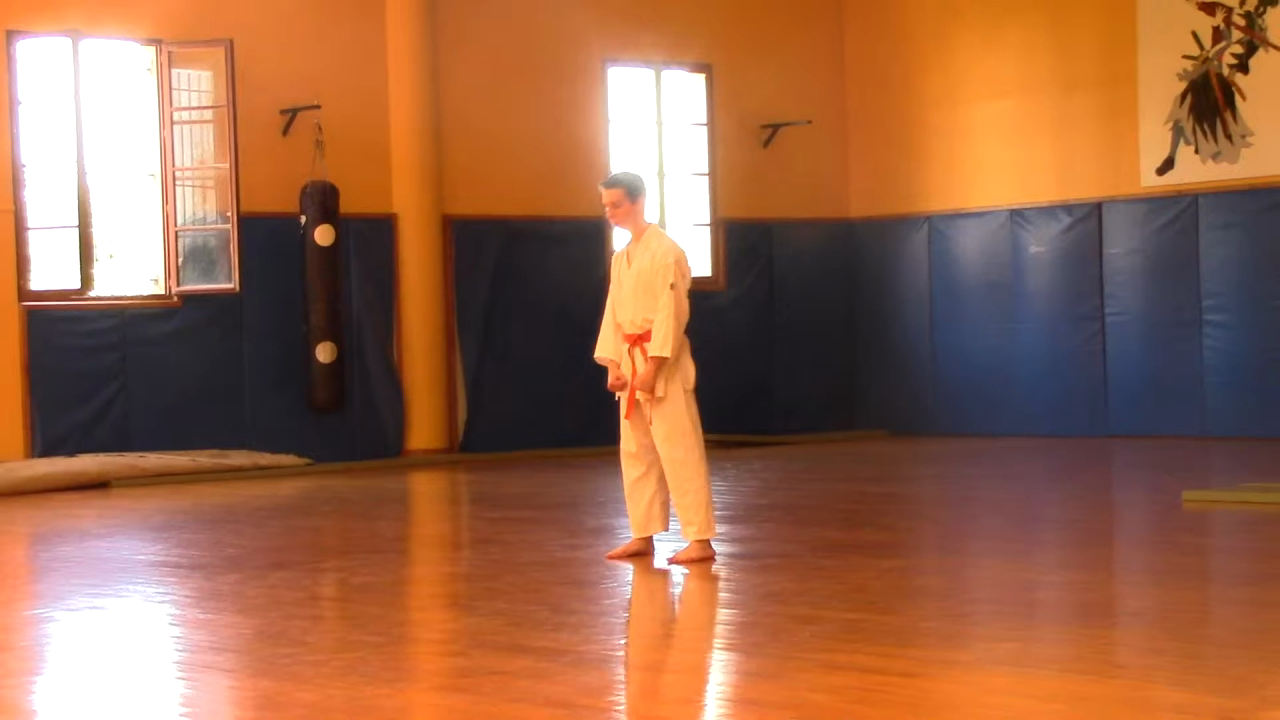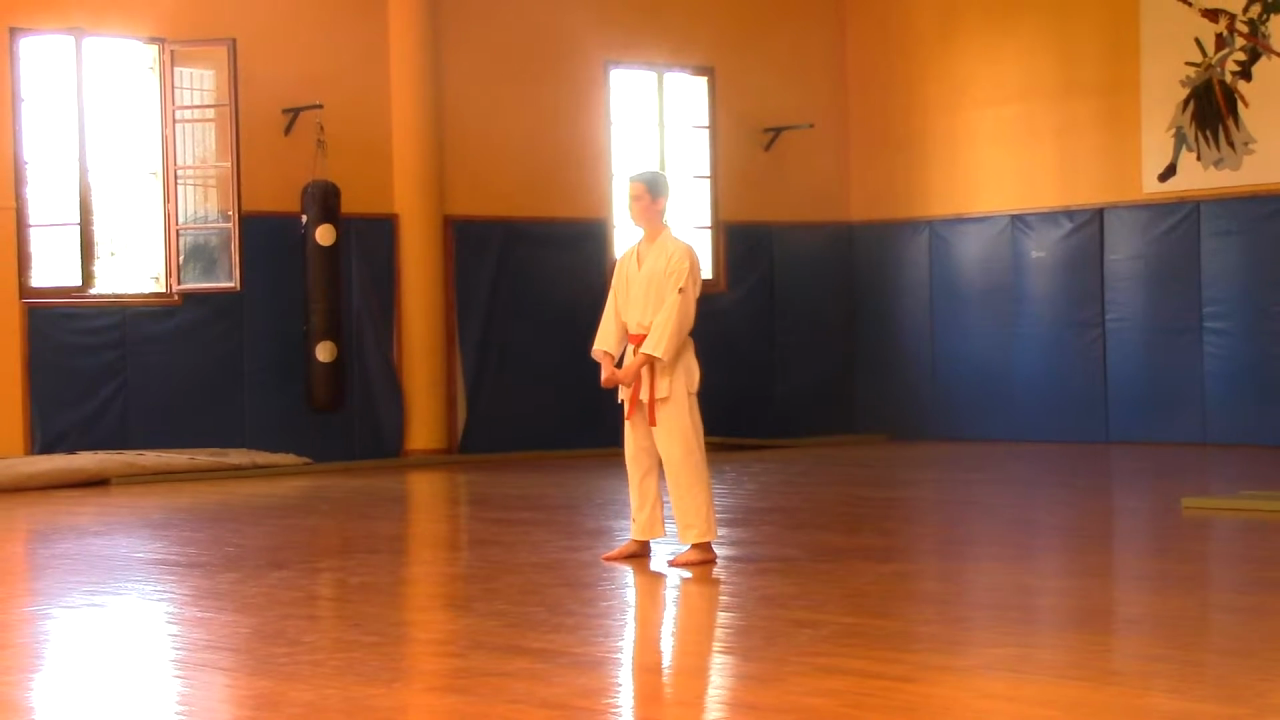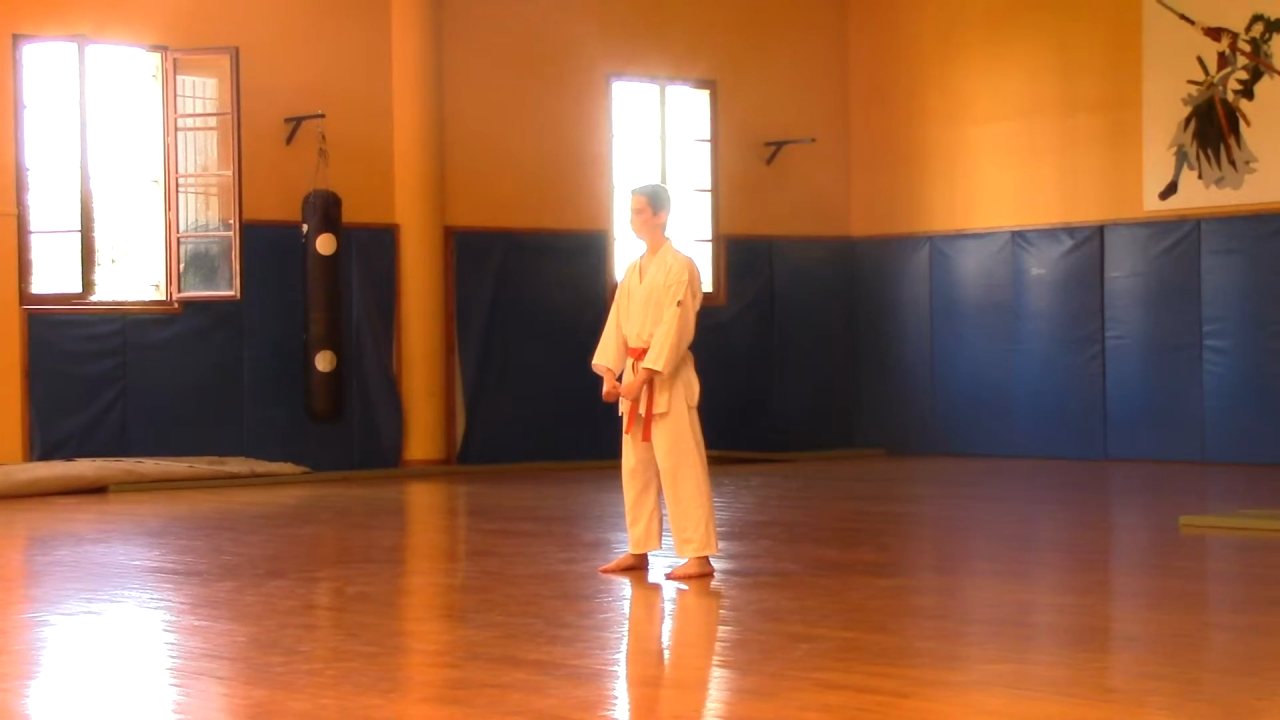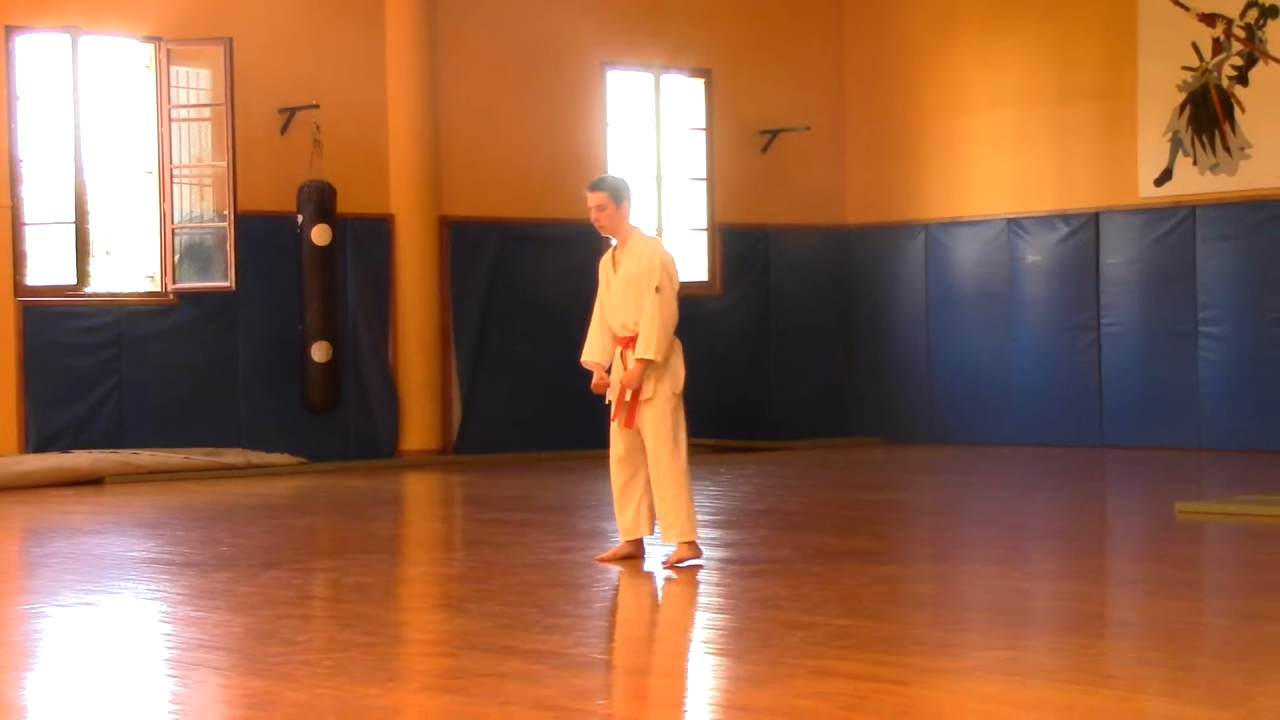
dt=1s
person 1, frame 1
left shoulder: (666, 251)
right shoulder: (621, 257)
left elbow: (672, 314)
left wrist: (652, 366)
right wrist: (614, 364)
left hip: (663, 360)
right hip: (632, 360)
left knee: (679, 450)
right knee: (636, 452)
left ankle: (700, 539)
right ankle: (643, 535)
person 1, frame 2
left shoulder: (680, 254)
right shoulder: (628, 258)
left elbow: (675, 317)
right elbow: (615, 311)
left wrist: (639, 362)
right wrist: (608, 359)
left hip: (668, 364)
right hip: (635, 362)
left knee: (681, 453)
right knee: (639, 455)
left ankle: (701, 542)
right ankle: (641, 536)
person 1, frame 3
left shoulder: (680, 267)
right shoulder: (633, 270)
left elbow: (675, 329)
right elbow: (617, 324)
left wrist: (644, 376)
right wrist: (610, 373)
left hip: (668, 378)
right hip: (634, 375)
left knee: (680, 467)
right knee: (636, 467)
left ankle: (699, 555)
right ankle: (638, 549)
person 1, frame 4
left shoulder: (651, 252)
right shoulder: (607, 261)
left elbow: (660, 314)
right elbow: (603, 317)
left wrist: (641, 366)
right wrist: (599, 367)
left hip: (655, 364)
right hip: (623, 362)
left knee: (663, 453)
right knee: (624, 456)
left ankle: (685, 540)
right ankle: (633, 538)
